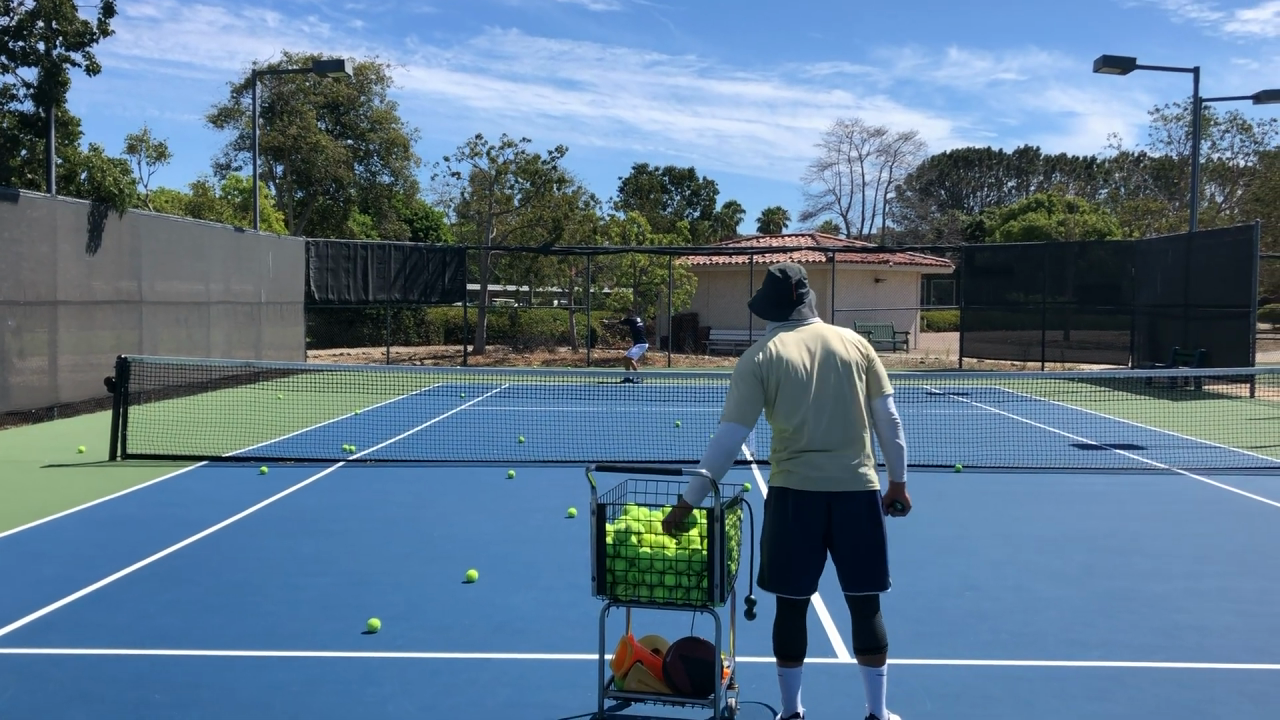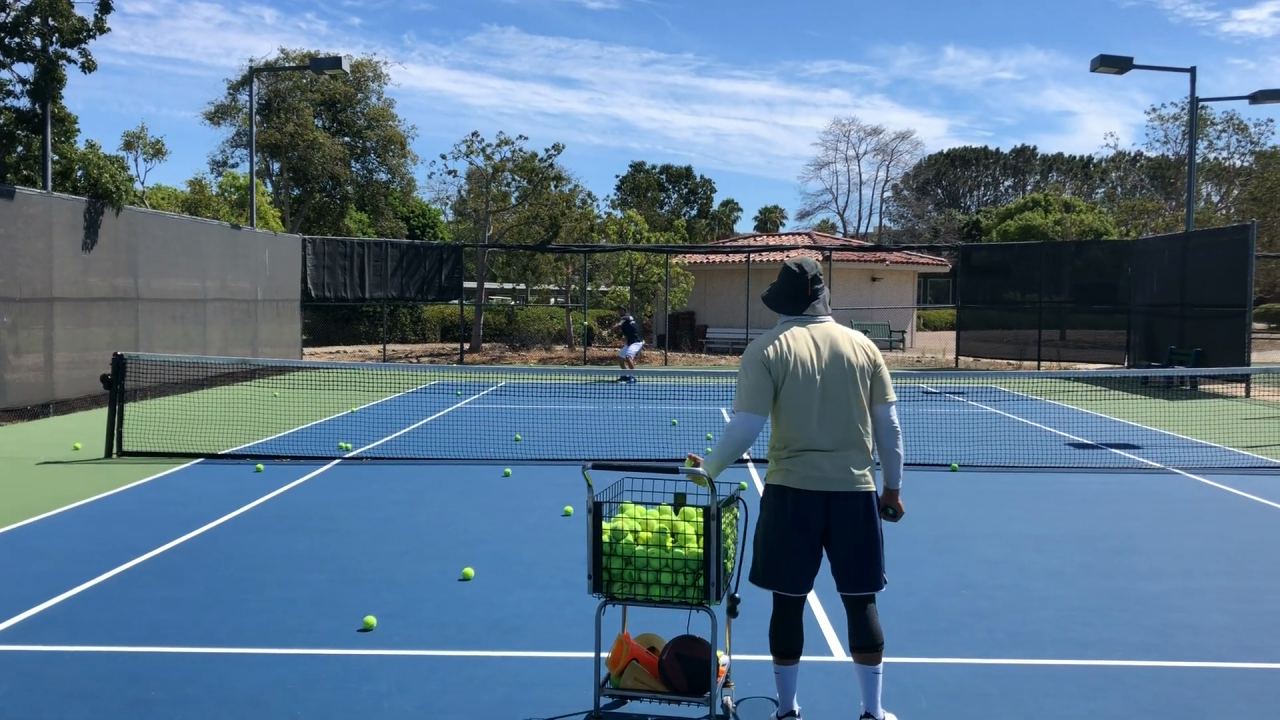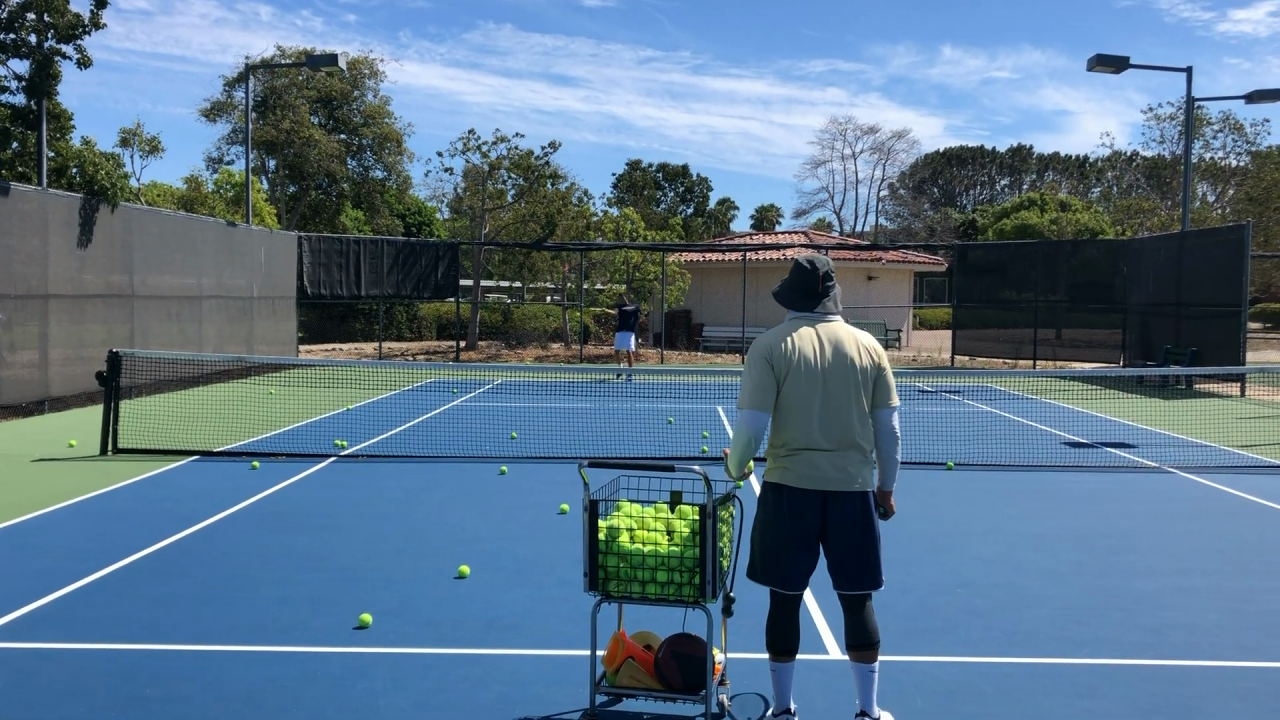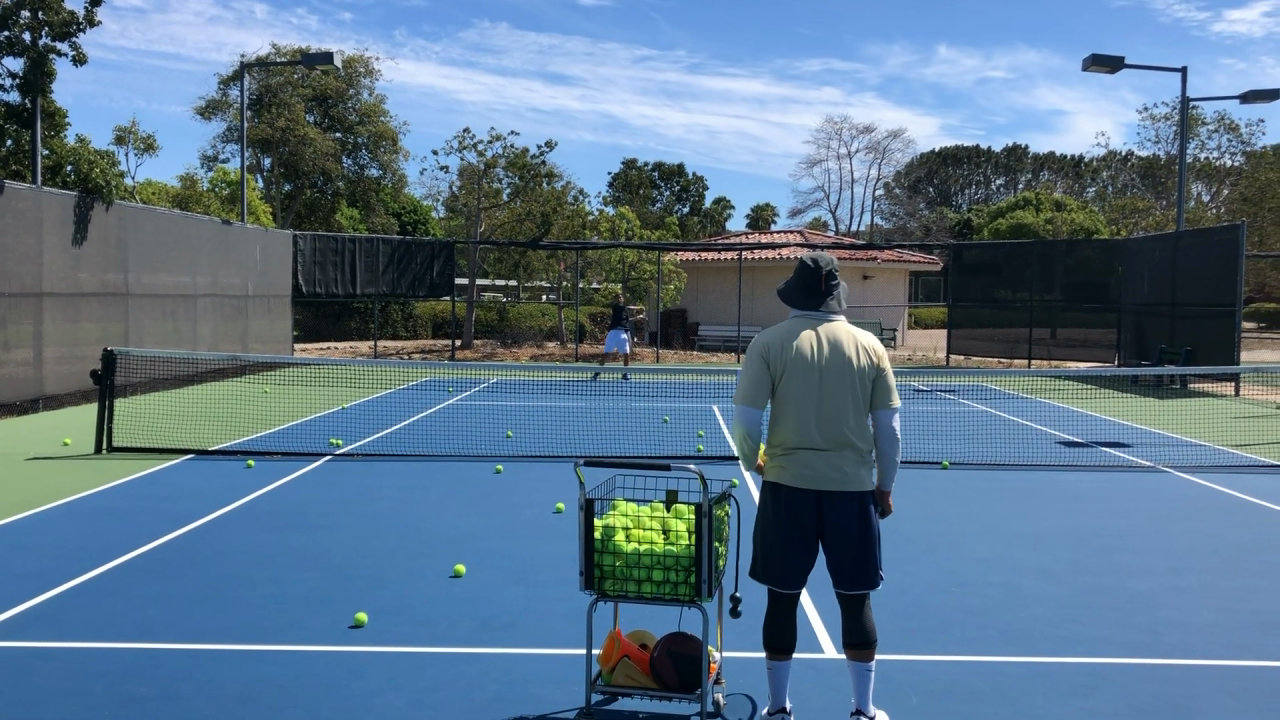
dt=0.2s
person 1, frame 1
left shoulder: (758, 358)
right shoulder: (853, 342)
left elbow: (729, 438)
right elbow: (888, 419)
left wrist: (689, 500)
right wrist: (897, 481)
left hip: (795, 493)
right hip: (858, 490)
left knee: (792, 606)
right knee: (865, 604)
person 1, frame 2
left shoulder: (766, 349)
right shoulder: (861, 344)
left elbow: (745, 427)
right elbow: (889, 425)
left wrist: (707, 467)
right wrist: (892, 486)
left hip: (791, 491)
right hip: (854, 491)
left knee: (788, 603)
right knee: (861, 603)
person 1, frame 3
left shoulder: (770, 345)
right shoulder: (867, 345)
left elbow: (751, 426)
right elbow: (889, 428)
left wrist: (735, 467)
right wrist: (886, 487)
left hip: (789, 489)
right hip: (852, 490)
left knee: (784, 600)
right knee: (857, 601)
person 1, frame 4
left shoulder: (769, 342)
right shoulder: (868, 344)
left elbow: (746, 421)
right elbow: (889, 428)
left wrist: (752, 460)
right wrist: (884, 485)
left hip: (788, 487)
right hip: (852, 489)
left knee: (782, 599)
right knee: (855, 601)
